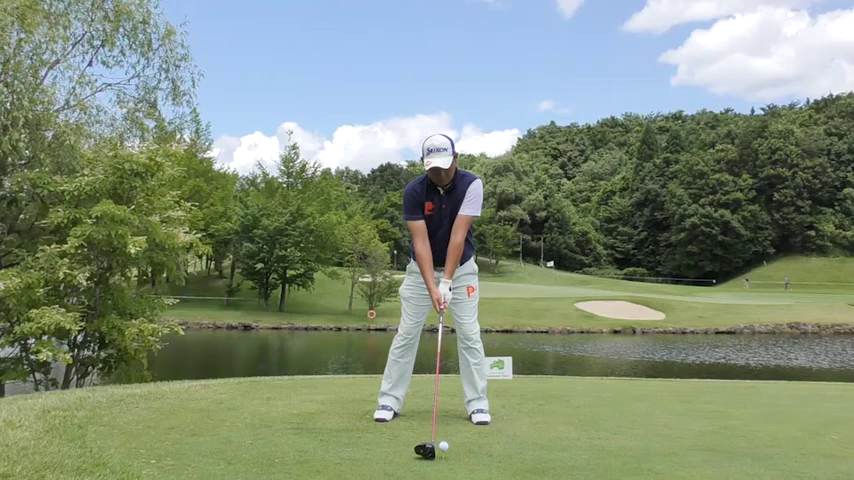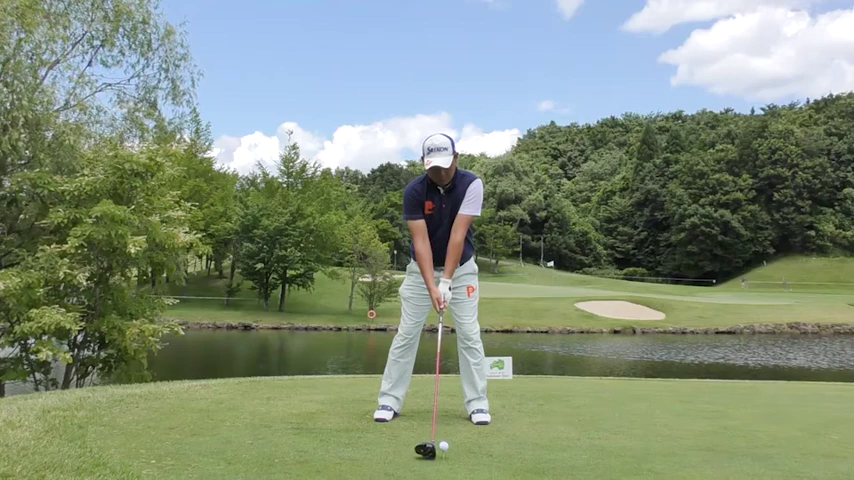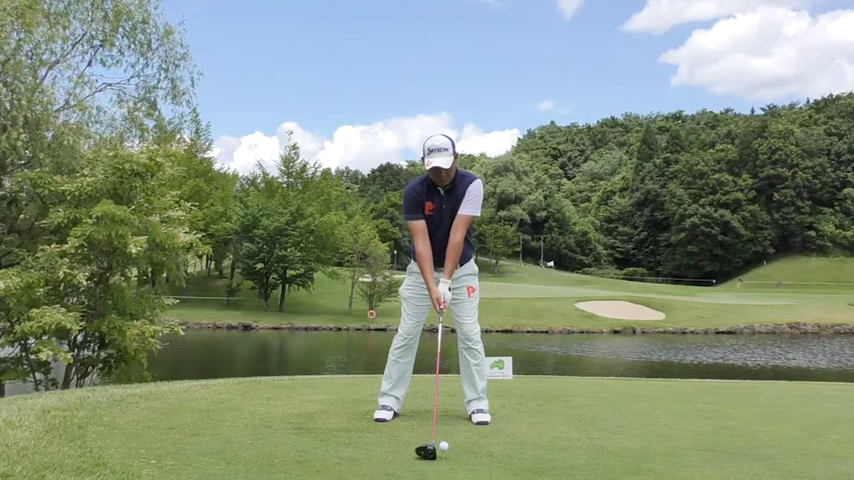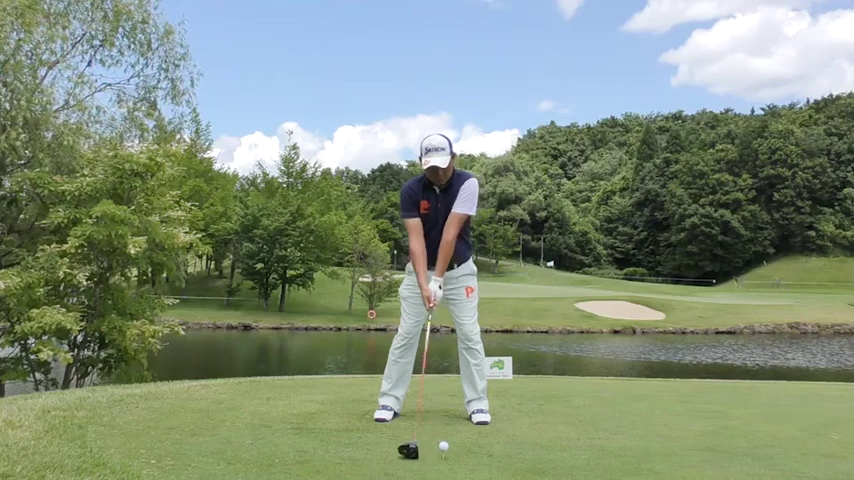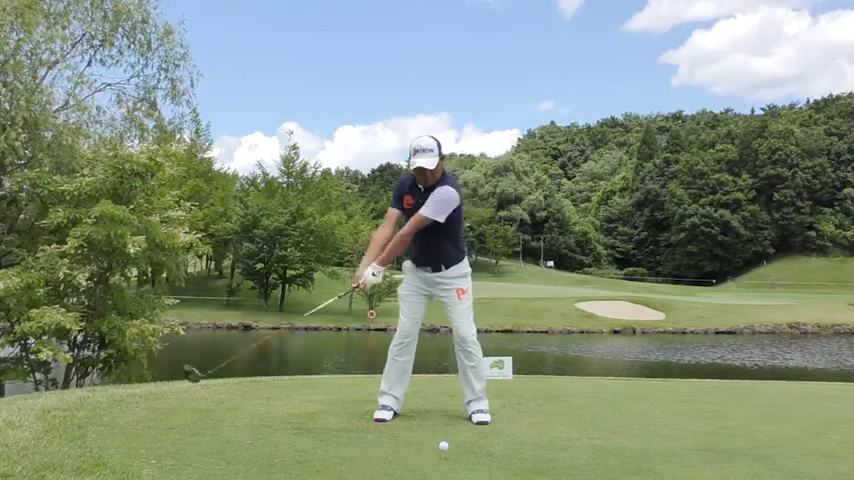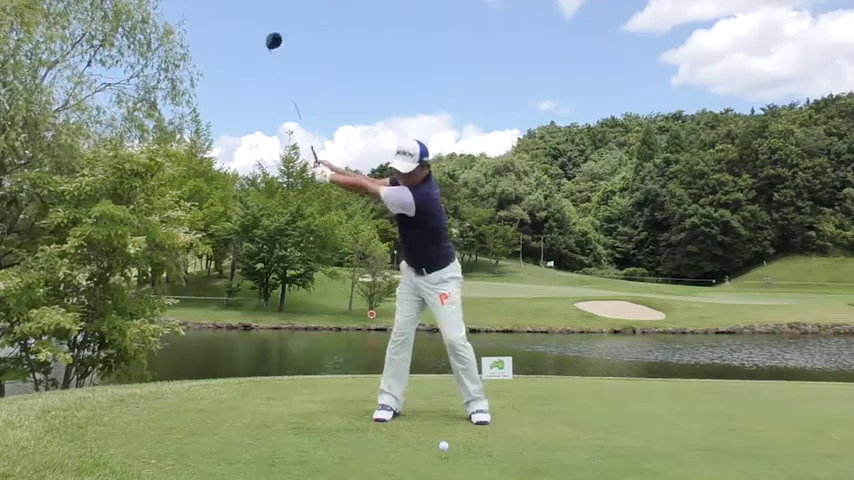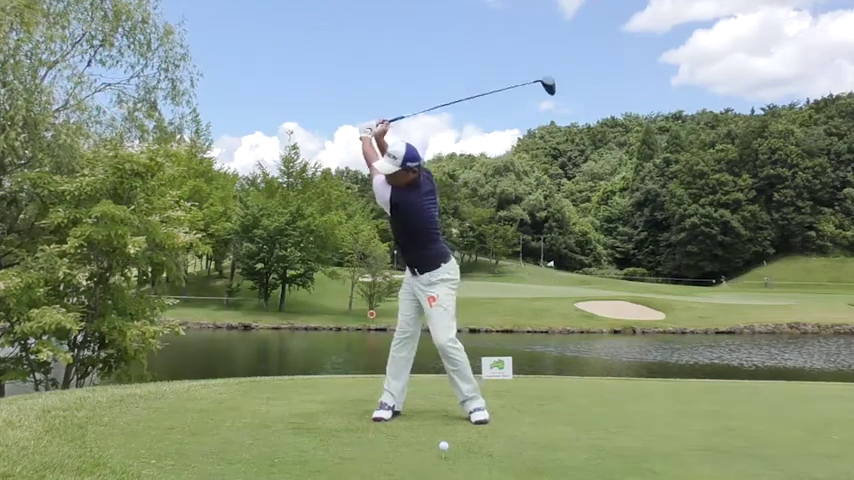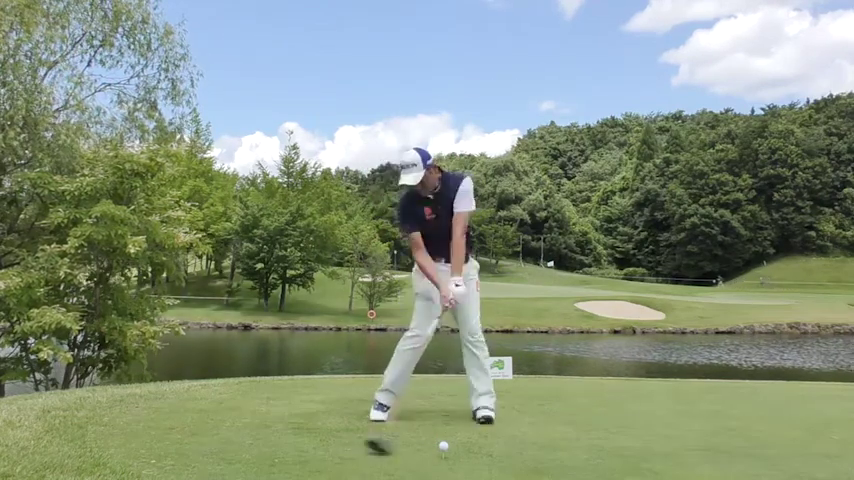
dt=0.3s
person 1, frame 1
left shoulder: (471, 184)
right shoulder: (414, 191)
left elbow: (458, 235)
right elbow: (420, 241)
left wrist: (447, 281)
right wrist: (432, 286)
left hip: (461, 270)
right hip: (421, 270)
left knee: (469, 334)
right knee: (407, 333)
left ankle: (477, 403)
right ankle: (389, 401)
person 1, frame 2
left shoulder: (471, 184)
right shoulder: (414, 191)
left elbow: (458, 234)
right elbow: (421, 240)
left wrist: (446, 281)
right wrist: (431, 286)
left hip: (461, 270)
right hip: (422, 270)
left knee: (469, 334)
right knee: (407, 333)
left ankle: (477, 403)
right ankle: (389, 400)
person 1, frame 3
left shoulder: (472, 184)
right shoulder: (414, 192)
left elbow: (457, 235)
right elbow: (421, 241)
left wrist: (446, 281)
right wrist: (431, 286)
left hip: (462, 270)
right hip: (421, 270)
left knee: (469, 334)
right knee: (406, 334)
left ankle: (477, 403)
right ankle: (389, 401)
person 1, frame 4
left shoulder: (467, 184)
right shoulder: (410, 190)
left elbow: (451, 233)
right elbow: (416, 239)
left wrist: (438, 279)
right wrist: (423, 283)
left hip: (459, 270)
right hip: (420, 269)
left knee: (469, 334)
right knee: (406, 334)
left ankle: (477, 403)
right ankle: (389, 401)
person 1, frame 5
left shoulder: (447, 191)
right shoulder: (404, 185)
left elbow: (409, 232)
right elbow: (387, 226)
left wrist: (379, 266)
right wrist: (366, 263)
left hip: (452, 273)
right hip: (417, 271)
left knee: (465, 336)
right knee: (404, 335)
left ankle: (477, 403)
right ankle: (389, 401)
person 1, frame 6
left shoulder: (413, 196)
right shoulder: (407, 181)
left elbow: (369, 189)
right elbow: (374, 183)
left wrist: (330, 176)
right wrist: (335, 170)
left hip: (440, 276)
right hip: (412, 272)
left knee: (454, 338)
right knee: (401, 335)
left ankle: (477, 403)
right ankle: (389, 401)
person 1, frame 7
left shoulder: (393, 195)
right shoulder: (422, 177)
left elbow: (372, 163)
right elbow: (382, 166)
left wrist: (366, 138)
right wrist: (380, 138)
left hip: (437, 275)
right hip: (414, 272)
left knee: (444, 339)
right knee: (404, 333)
left ankle: (474, 401)
right ankle: (391, 400)
person 1, frame 8
left shoulder: (460, 183)
right shoulder: (408, 203)
left elbow: (458, 234)
right elbow: (419, 252)
left wrist: (458, 277)
right wrist: (441, 285)
left hip: (464, 269)
right hip: (430, 273)
left knee: (472, 336)
right knee: (417, 335)
left ankle: (483, 402)
right ankle: (384, 398)
